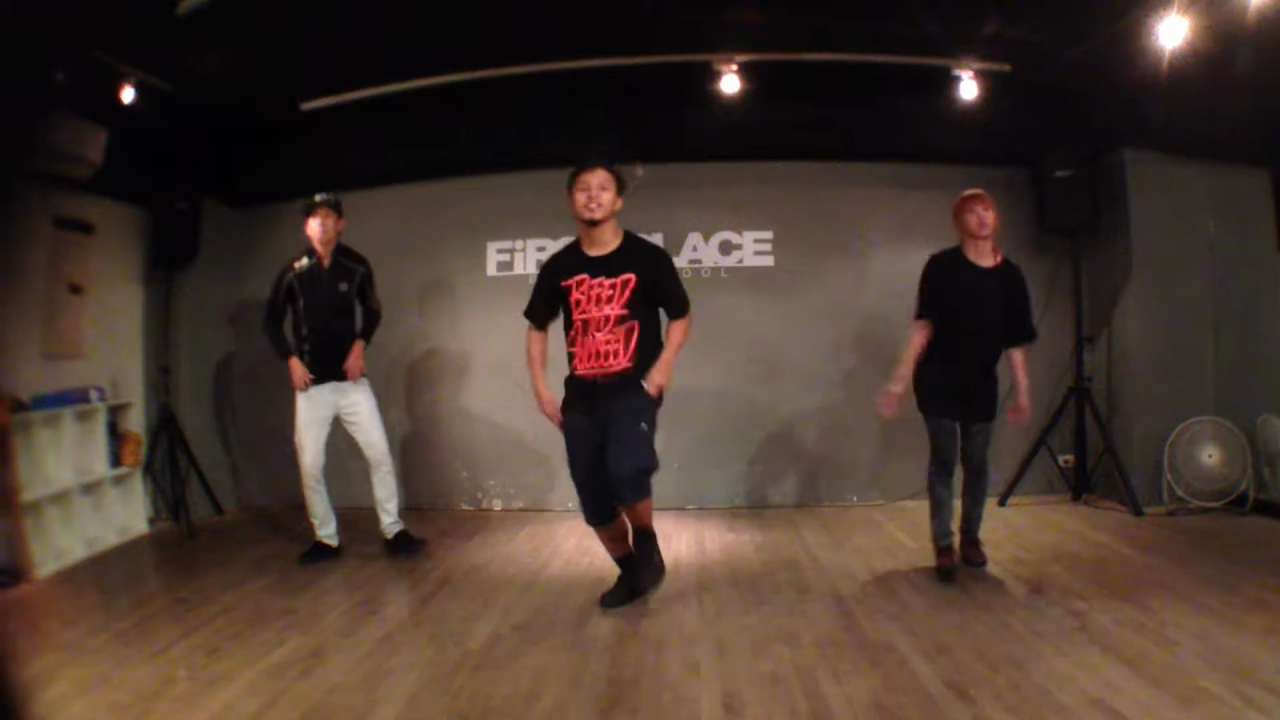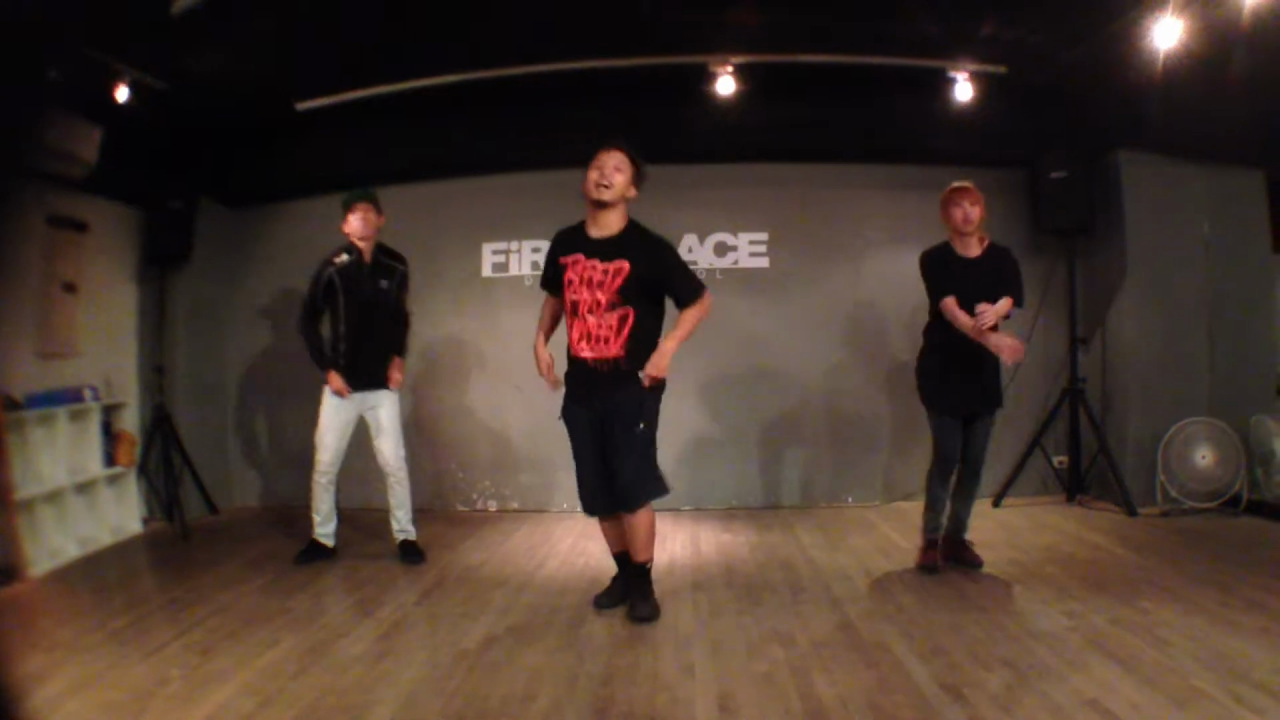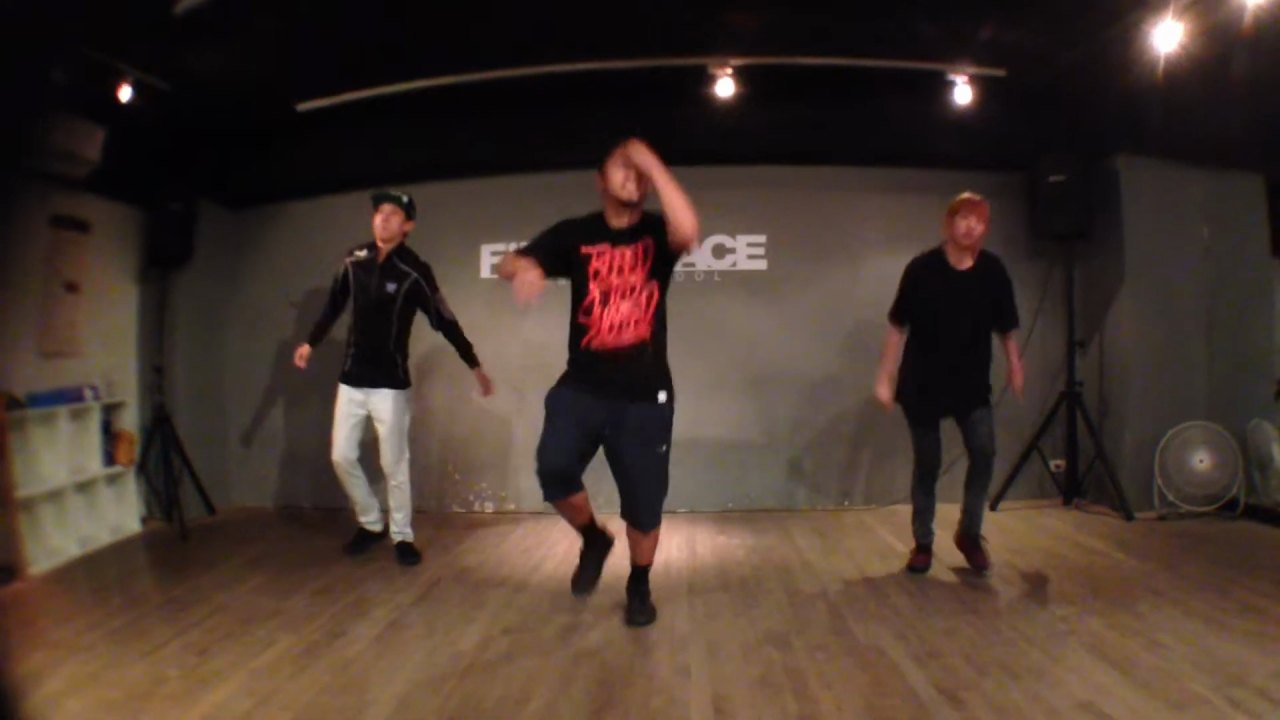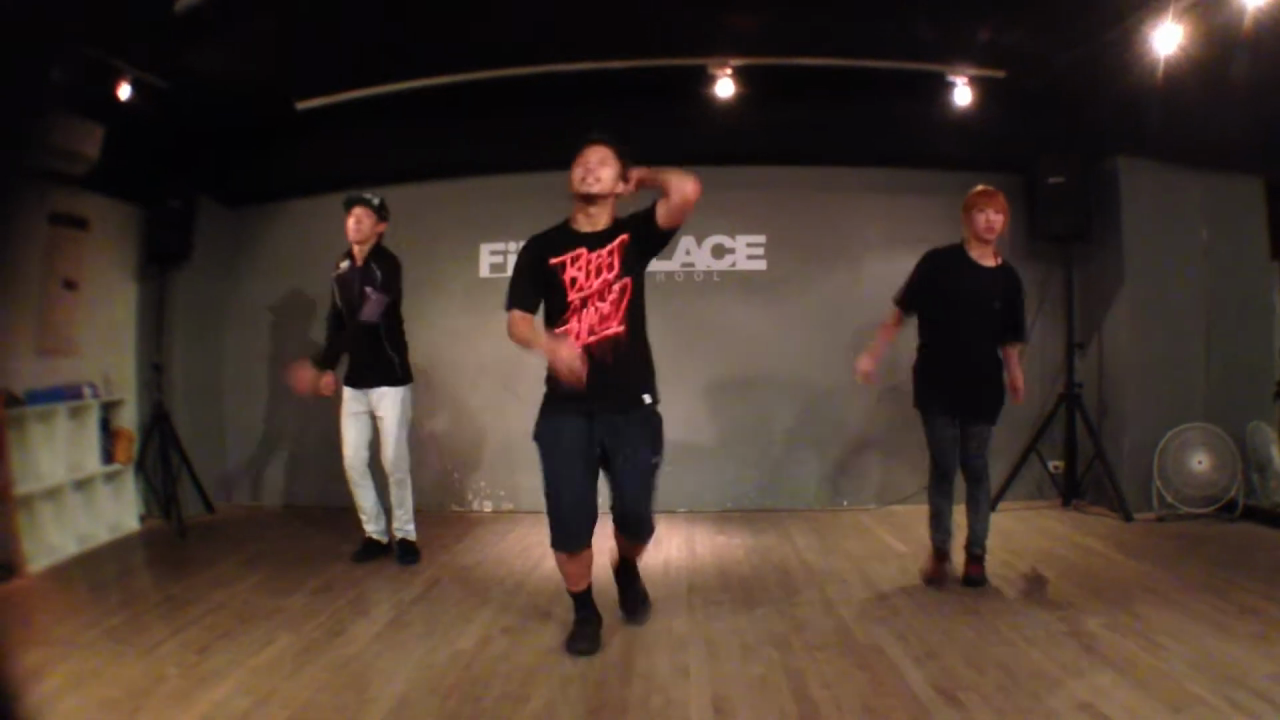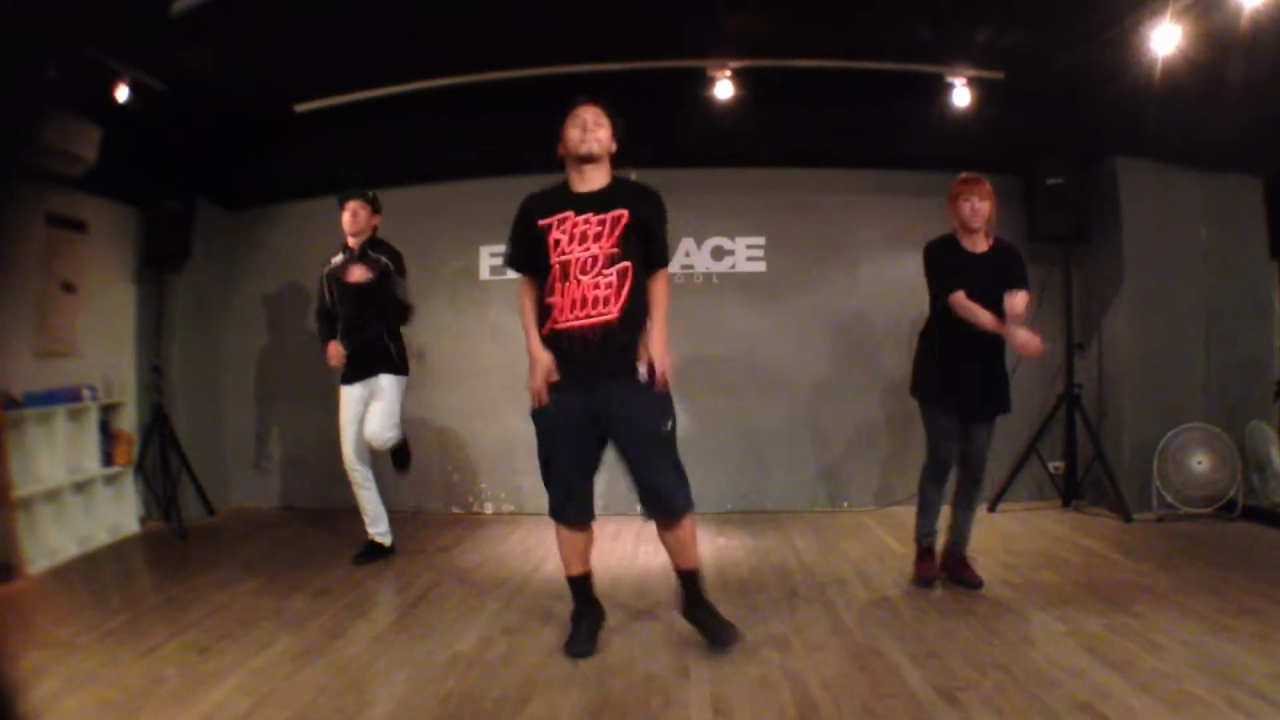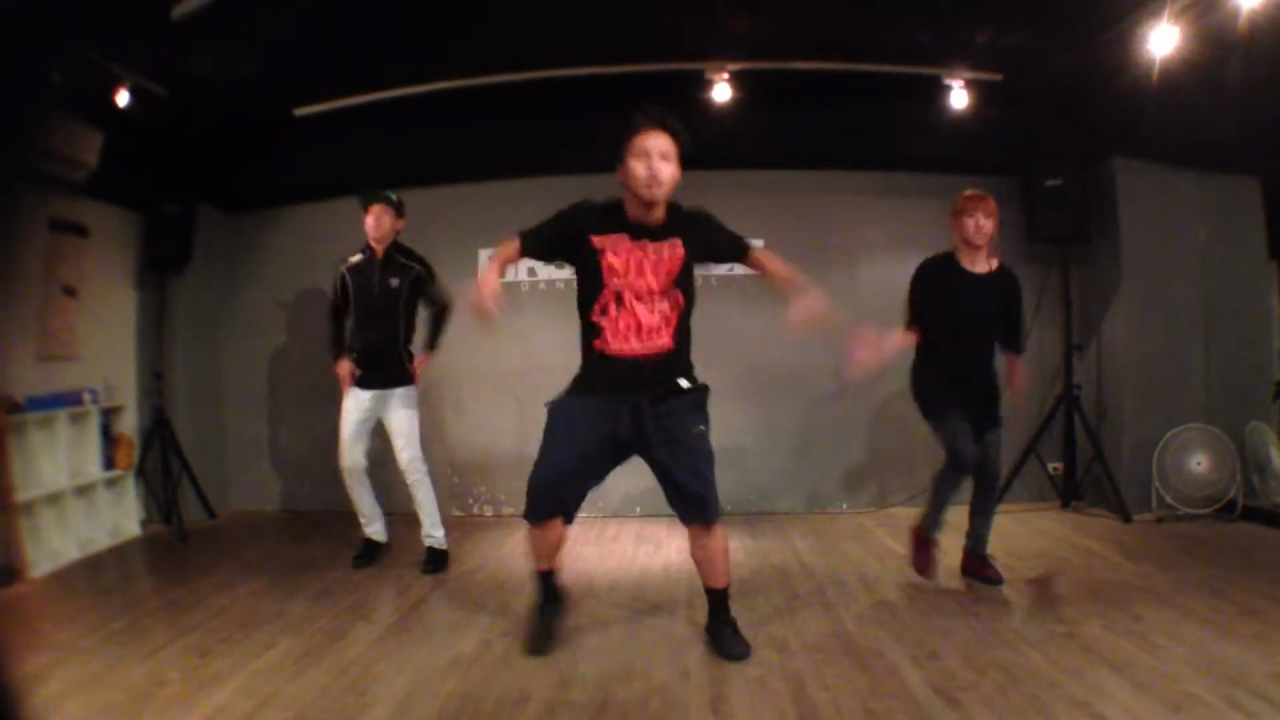
dt=0.4s
person 1, frame 1
left shoulder: (648, 258)
right shoulder: (558, 268)
left elbow: (680, 316)
right elbow: (537, 327)
left wrist: (664, 365)
right wrist: (539, 384)
left hip: (635, 392)
right hip: (582, 399)
left knee: (626, 472)
right knee: (595, 503)
left ankle: (646, 541)
right ankle: (628, 573)
person 1, frame 2
left shoulder: (649, 249)
right shoulder: (565, 243)
left elbow: (698, 302)
left wrist: (666, 350)
right wrist: (541, 342)
left hip: (632, 385)
right hip: (581, 388)
left knee: (634, 485)
right knee: (598, 493)
left ankle: (643, 585)
right ankle: (624, 574)
person 1, frame 3
left shoulder: (659, 230)
right shoulder: (573, 234)
left elbow: (688, 231)
right elbow: (508, 264)
left wrist: (653, 165)
right wrist: (522, 266)
left hip: (643, 393)
right hip: (582, 385)
left knee: (644, 504)
right knee: (553, 468)
left ankle: (639, 587)
right ankle: (592, 538)
person 1, frame 4
left shoulder: (636, 233)
right shoulder: (542, 247)
left elbow: (688, 191)
right elbow: (516, 322)
left wrist: (645, 177)
right wrist: (548, 345)
left hip: (631, 401)
right hip: (567, 406)
left knee: (634, 515)
right knee: (569, 521)
left ankle: (626, 570)
right ankle: (585, 612)
person 1, frame 5
left shoulder: (641, 201)
right shoulder: (537, 209)
left elbow: (657, 274)
right elbow: (527, 282)
left wrist: (658, 334)
right wrist: (535, 347)
left hip: (630, 372)
right hip: (568, 376)
left knee: (667, 495)
right knee: (569, 503)
left ankle: (696, 601)
right ankle: (585, 609)
person 1, frame 6
left shoulder: (695, 228)
right shoulder: (585, 221)
left elbow: (752, 256)
right elbow: (517, 245)
left wrist: (797, 286)
right wrist: (492, 270)
left hip: (670, 396)
right hip: (597, 392)
left knee: (702, 509)
right knee: (545, 497)
left ankle: (720, 617)
right ankle: (548, 598)
person 2, frame 1
left shoulder: (1010, 275)
right shoulder: (941, 266)
left elbow: (1016, 339)
right elbow: (923, 326)
left wrist: (1022, 390)
right wrist: (901, 377)
left hip: (981, 382)
right hip: (938, 379)
left knee: (977, 463)
right knee: (943, 458)
left ankle: (970, 537)
right ankle: (942, 544)
person 2, frame 2
left shoulder: (1001, 258)
right shoulder: (934, 260)
left elbow: (1008, 300)
right elbow: (949, 308)
left wrist: (992, 314)
right wrist: (989, 339)
left hip: (982, 371)
right hip: (941, 369)
left knee: (973, 459)
right knee: (946, 455)
left ankle: (955, 537)
right ankle: (932, 540)
person 2, frame 3
left shoulder: (992, 270)
right shoulder: (921, 268)
left elbow: (1005, 325)
right elbow: (897, 327)
left wrist: (1015, 365)
right wrist: (884, 378)
left hip: (971, 381)
right hip: (923, 380)
left knee: (984, 452)
right knee: (927, 463)
left ankle: (970, 533)
right ankle: (922, 543)
person 2, frame 4
left shoulder: (1008, 278)
right shoulder: (940, 262)
right elbow: (902, 310)
left wrist: (1014, 372)
right wrist: (874, 354)
left hip: (982, 385)
right hip: (936, 382)
left knee: (976, 467)
right knee: (944, 465)
left ankle: (976, 554)
right ankle: (940, 551)
person 2, frame 5
left shoulder: (1007, 254)
right shoulder: (938, 252)
left elbow: (1019, 298)
right elbow: (959, 303)
left wrist: (1017, 309)
right wrist: (1007, 330)
left hip: (986, 372)
right hip: (939, 371)
left knee: (973, 464)
right knee: (941, 459)
left ankle: (955, 552)
right ankle: (926, 549)
person 2, frame 6
left shoulder: (1006, 281)
right shoulder: (934, 271)
left elbow: (1012, 341)
right elbow: (914, 330)
left wrist: (1016, 378)
right wrist: (881, 348)
left hip: (979, 387)
right hip: (936, 384)
left knee: (989, 473)
right knee: (963, 456)
left ankle: (976, 554)
right ankle: (925, 533)
person 3, frame 1
left shoulder: (357, 266)
right shoulder: (293, 272)
left elbow: (372, 311)
right elbow: (272, 321)
left wrist: (360, 346)
right wrist: (291, 359)
left hip: (350, 380)
right hip: (311, 383)
left knee: (378, 450)
right knee: (310, 464)
left ankle: (393, 531)
right ankle: (326, 539)
person 3, frame 2
left shoulder: (396, 266)
right shoulder: (332, 268)
right elbow: (308, 322)
left wrist: (398, 359)
right wrist: (328, 370)
left hip: (382, 385)
right hip: (342, 383)
left knee: (394, 464)
right knee: (325, 464)
left ankle: (405, 537)
right ankle: (323, 539)
person 3, frame 3
left shoulder: (414, 272)
right shoulder: (354, 260)
left elbow: (444, 321)
right elbow: (334, 304)
left wrist: (474, 365)
right wrist: (311, 342)
left hip: (391, 383)
right hip: (351, 378)
left knee: (394, 464)
right knee: (342, 457)
left ankle: (402, 537)
right ankle: (371, 524)
person 3, frame 4
left shoulder: (387, 267)
right shoulder: (342, 270)
left elbow: (364, 325)
right elbow: (337, 325)
left wrist: (316, 366)
right wrist: (326, 369)
left hip: (391, 380)
right hip: (356, 381)
left knee: (394, 462)
right knee: (353, 462)
left ankle: (404, 535)
right ankle: (375, 536)
person 3, frame 5
left shoulder: (387, 258)
right shoulder: (333, 265)
left elbow: (403, 314)
right elbow: (325, 316)
left wrist: (370, 282)
right wrist: (330, 342)
left hip: (388, 368)
right hip: (352, 375)
left knee: (376, 434)
right knee: (352, 459)
left ankle: (396, 438)
right ankle: (379, 538)
person 3, frame 6
left shoulder: (413, 267)
right shoulder: (350, 267)
left elbow: (441, 305)
right elbow: (337, 317)
left wrist: (429, 349)
right wrist: (340, 356)
left hip: (399, 383)
right hip: (359, 383)
left knee: (410, 462)
right knee: (351, 461)
left ankle: (436, 543)
right ankle: (374, 536)
